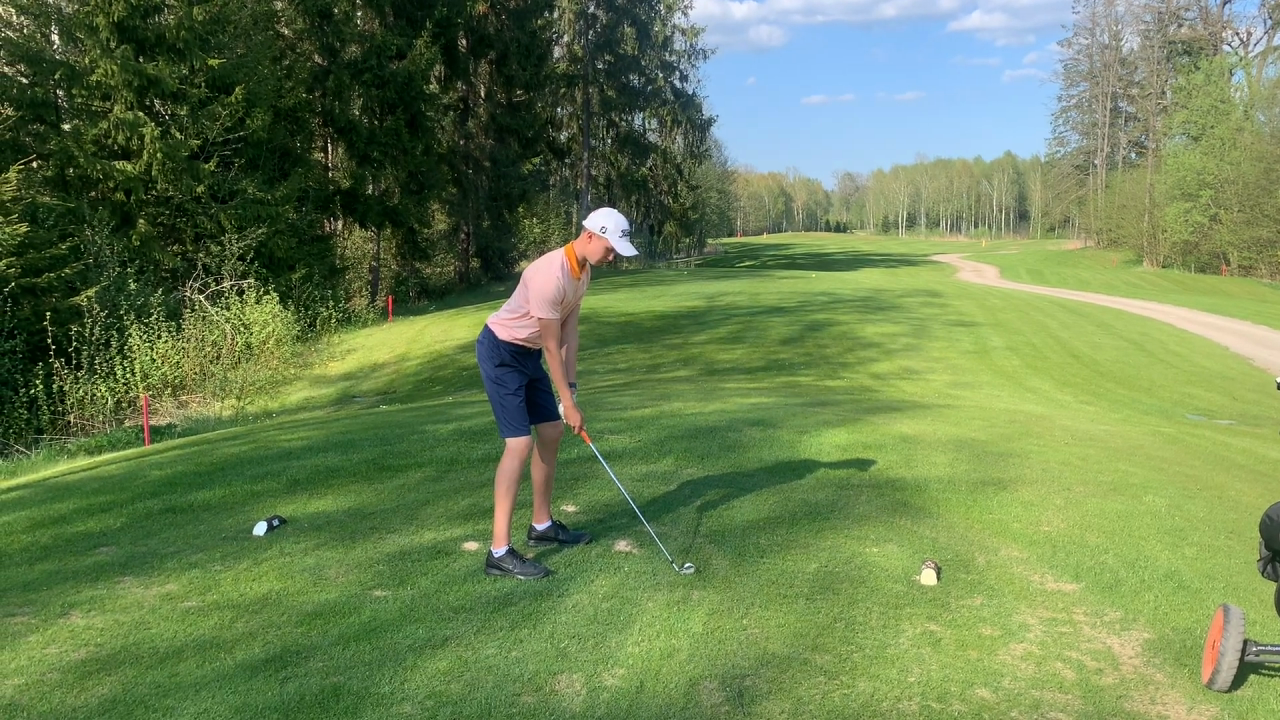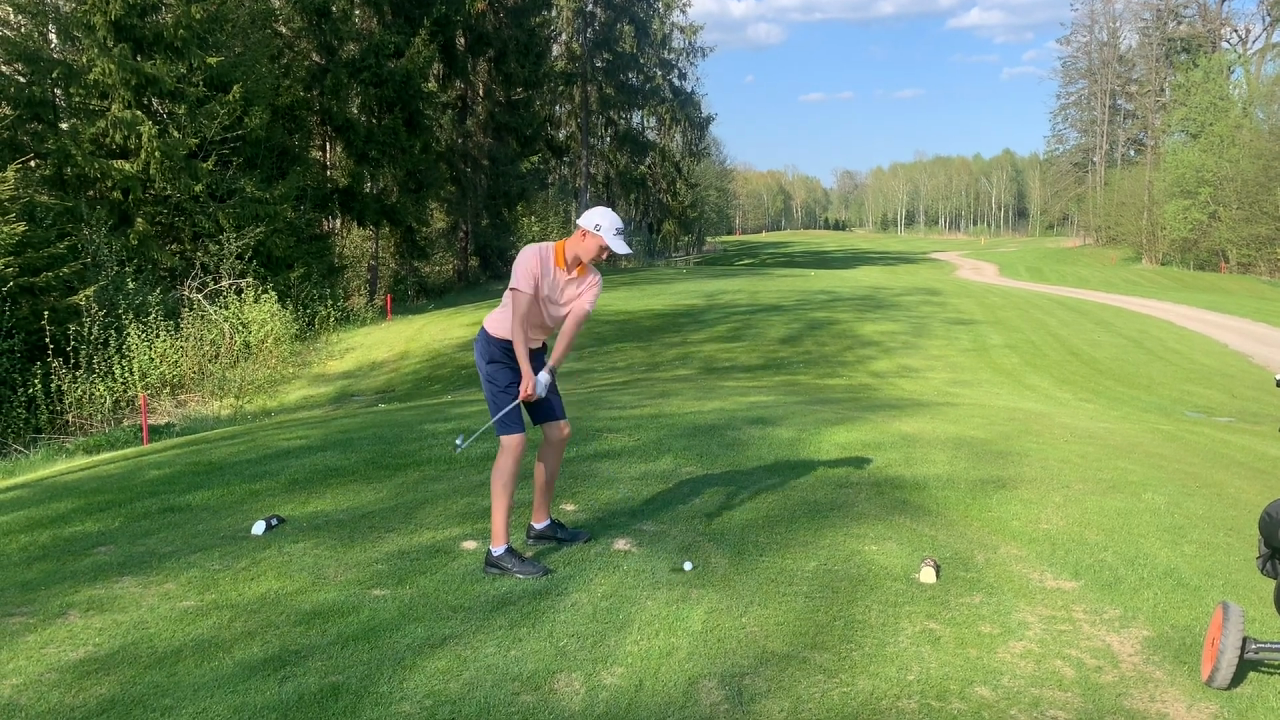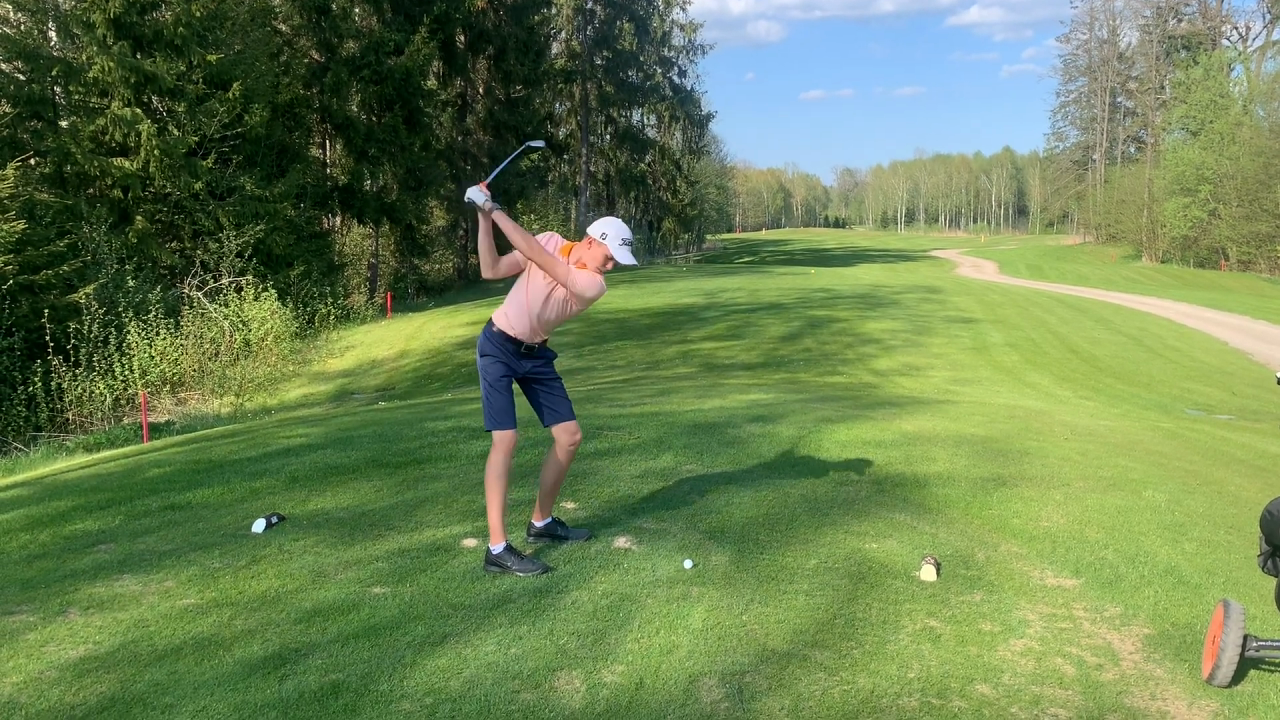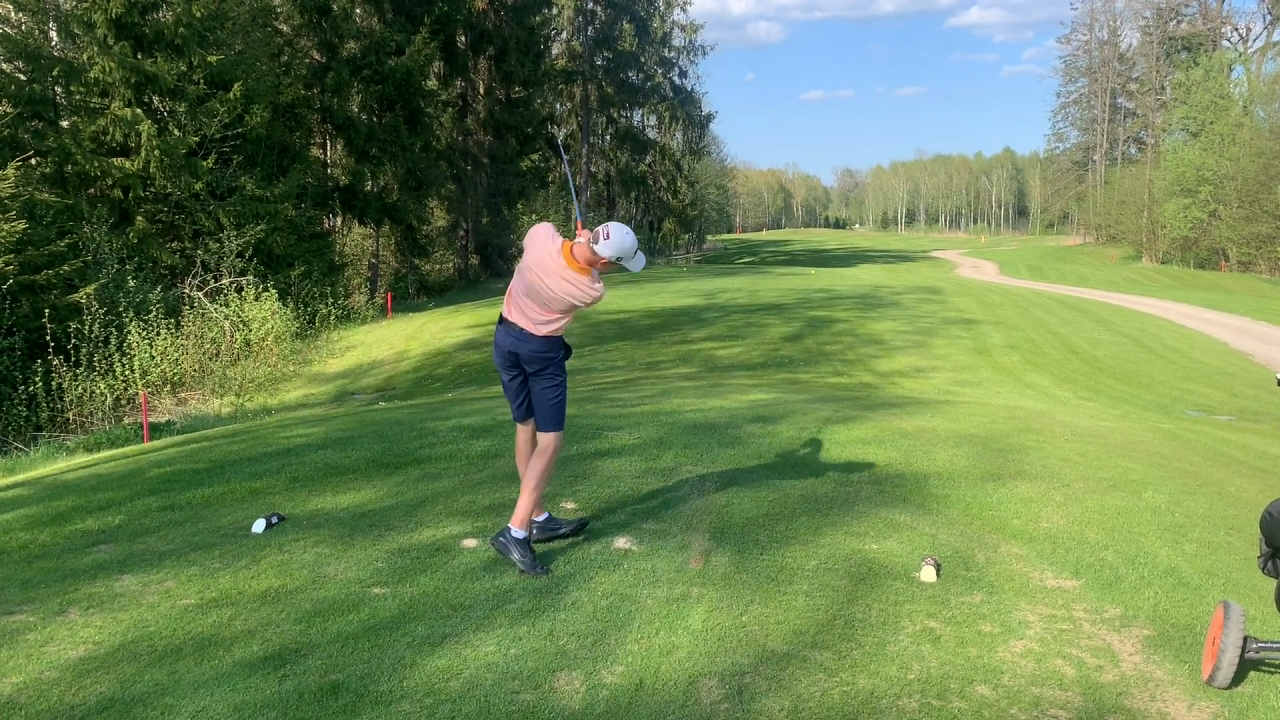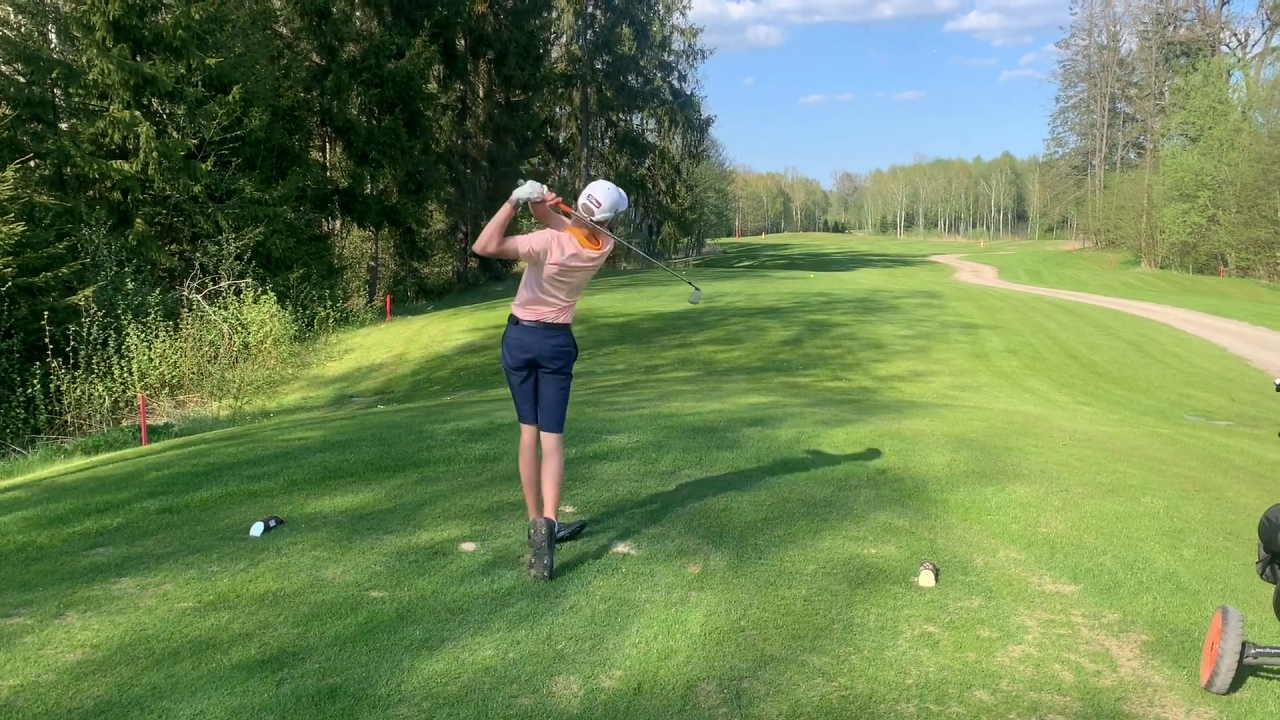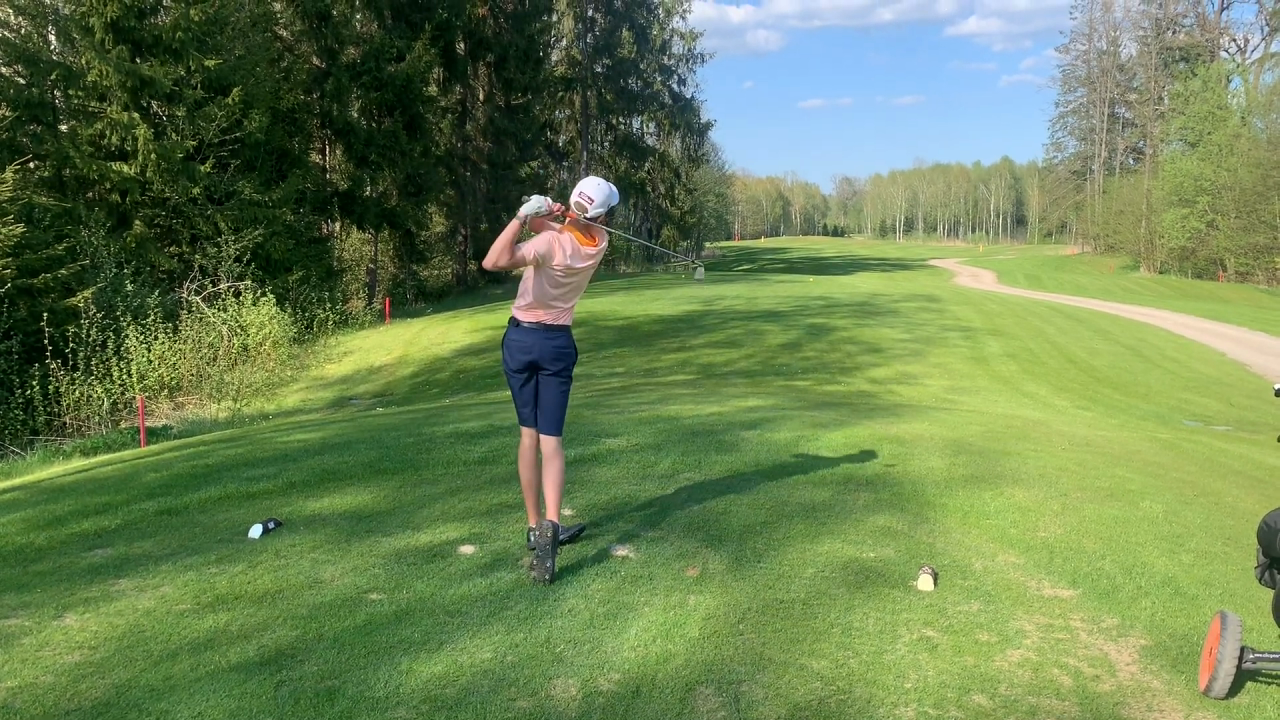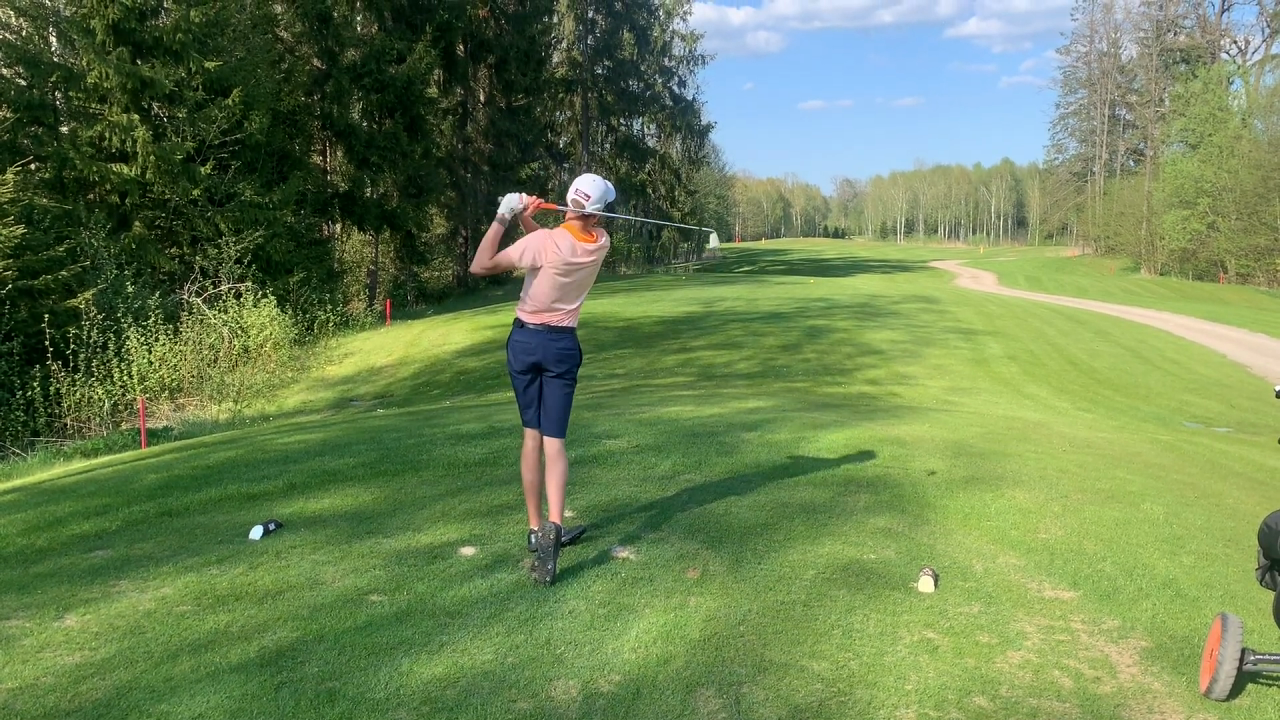
dt=0.4s
person 1, frame 1
left shoulder: (583, 271)
right shoulder: (550, 275)
left elbow: (569, 332)
right elbow: (552, 346)
left wrist: (572, 389)
right wrist: (568, 402)
left hip: (527, 352)
right hip: (501, 351)
left knee: (551, 432)
right knee: (520, 444)
left ankle: (542, 525)
right ankle: (500, 551)
person 1, frame 2
left shoulder: (592, 283)
right shoulder: (533, 255)
left elbow: (569, 329)
right elbow: (520, 318)
left wrist: (548, 372)
right wrist: (526, 372)
left hip: (535, 352)
right hip: (499, 351)
left knee: (559, 432)
right knee: (514, 443)
left ankle: (541, 523)
right ankle: (499, 550)
person 1, frame 3
left shoulder: (593, 287)
right shoulder: (550, 241)
left elbow: (537, 256)
right elbow: (492, 271)
left wrist: (493, 209)
right wrist: (483, 217)
left hip: (534, 354)
right hip: (497, 347)
left knee: (569, 437)
right knee: (504, 439)
left ankle: (542, 521)
right ankle: (497, 548)
person 1, frame 4
left shoulder: (539, 237)
right shoulder: (590, 290)
left wrist: (584, 243)
left hip: (506, 337)
right hip: (541, 350)
left knee: (525, 430)
right knee: (549, 443)
left ankle: (538, 520)
right ankle: (516, 532)
person 1, frame 5
left shoulder: (549, 243)
right shoulder: (604, 247)
left elbow: (483, 247)
right elbow: (559, 222)
left wrist: (516, 201)
right wrist: (543, 205)
left hip: (519, 336)
right hip: (556, 341)
left knee: (528, 432)
right knee: (551, 437)
left ankle: (537, 523)
right ankle: (548, 523)
person 1, frame 6
left shoulder: (551, 243)
right shoulder: (598, 242)
left elbow: (493, 262)
left wrist: (524, 214)
right wrist: (538, 217)
left hip: (520, 338)
right hip: (558, 342)
left knee: (528, 435)
right knee: (551, 439)
left ankle: (536, 527)
right ankle: (550, 526)
person 1, frame 7
left shoulder: (543, 242)
right shoulder: (601, 244)
left elbow: (479, 266)
left wrist: (503, 217)
right wrist: (529, 220)
left hip: (524, 340)
right hip: (563, 345)
left knee: (531, 436)
right knee: (554, 441)
left ankle: (536, 529)
right ankle: (553, 527)
